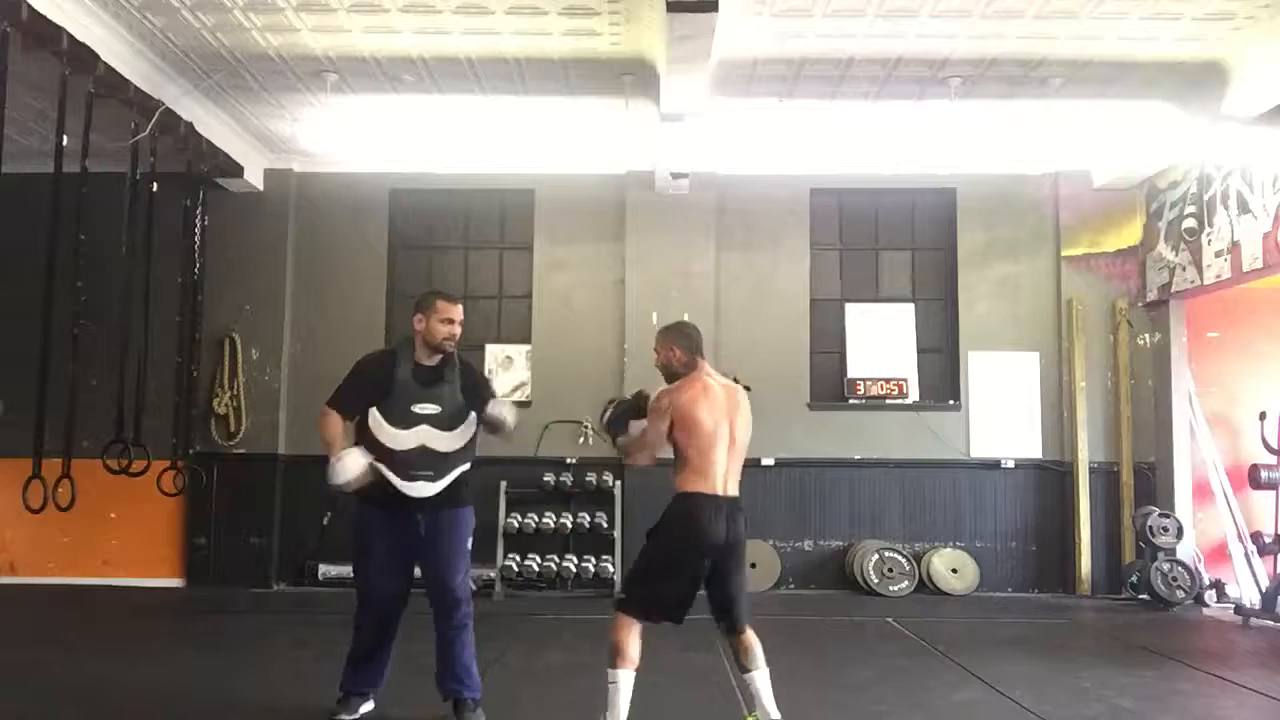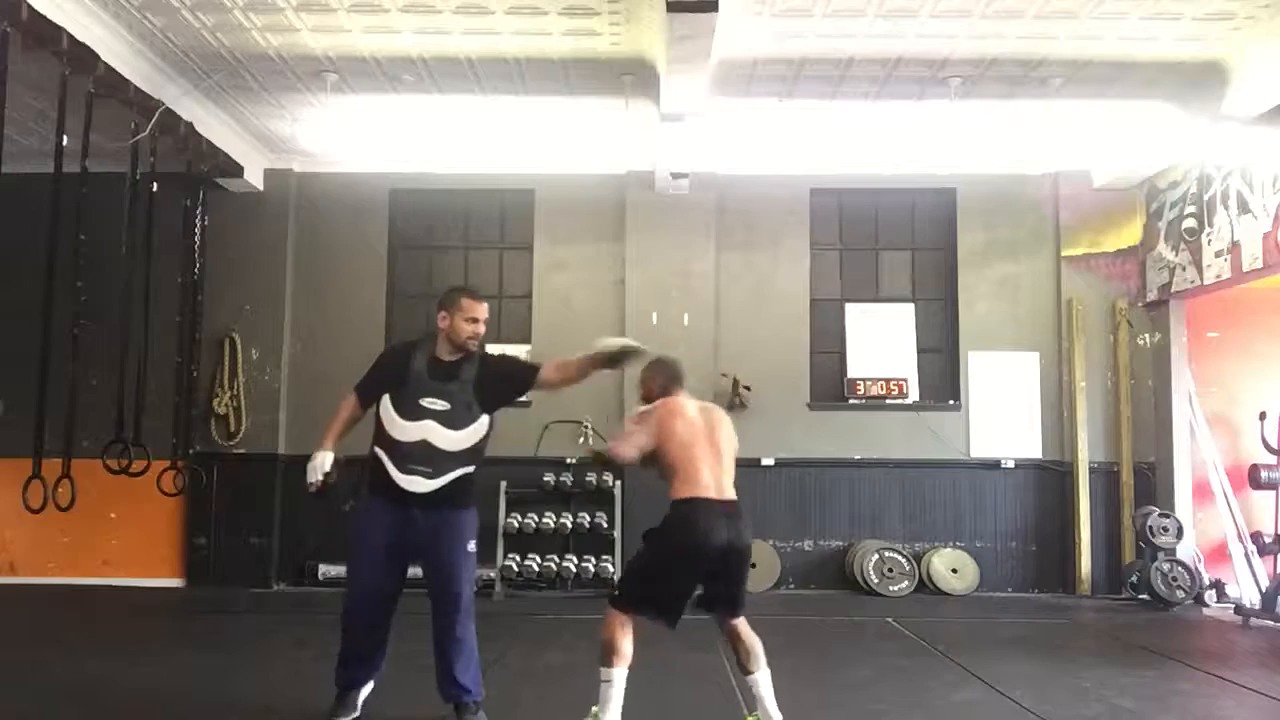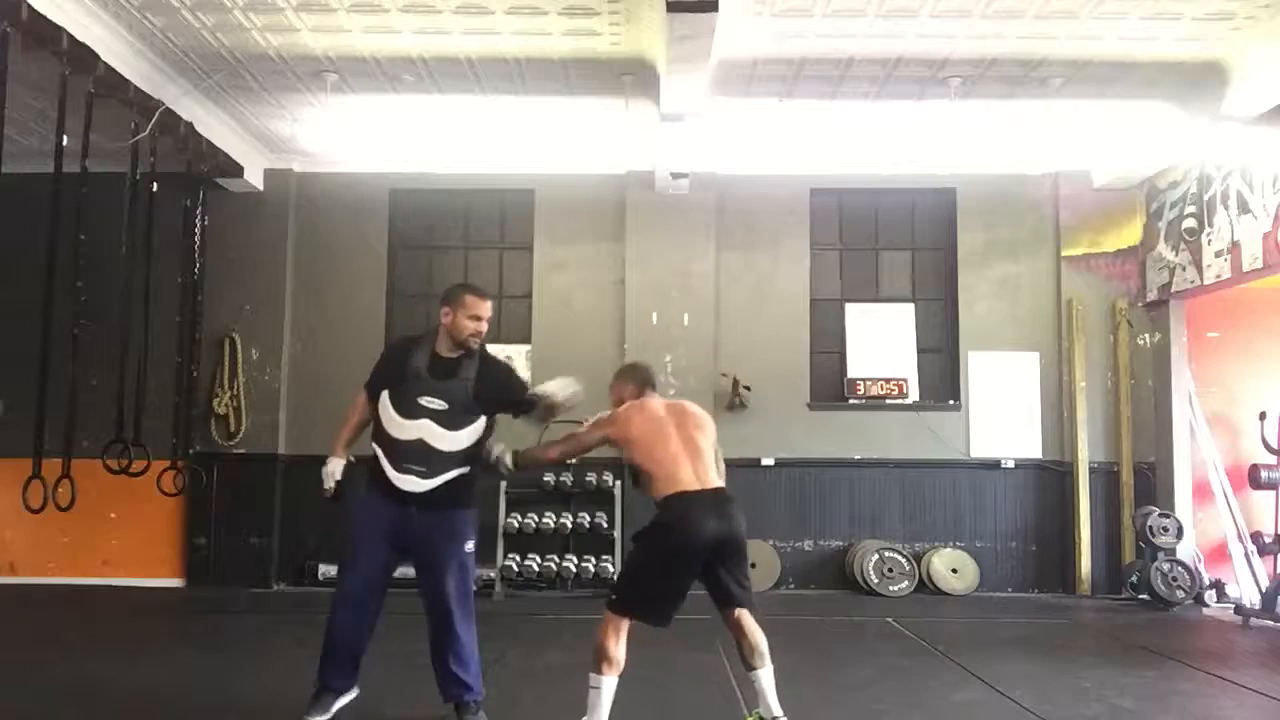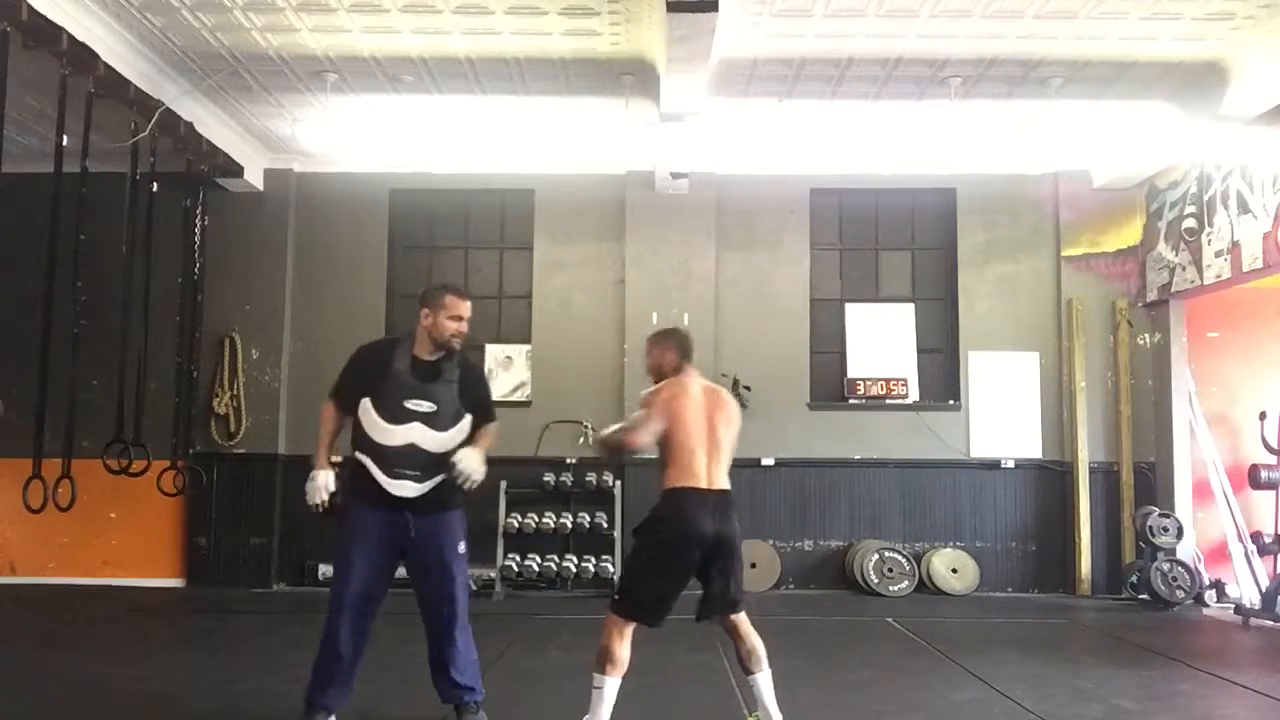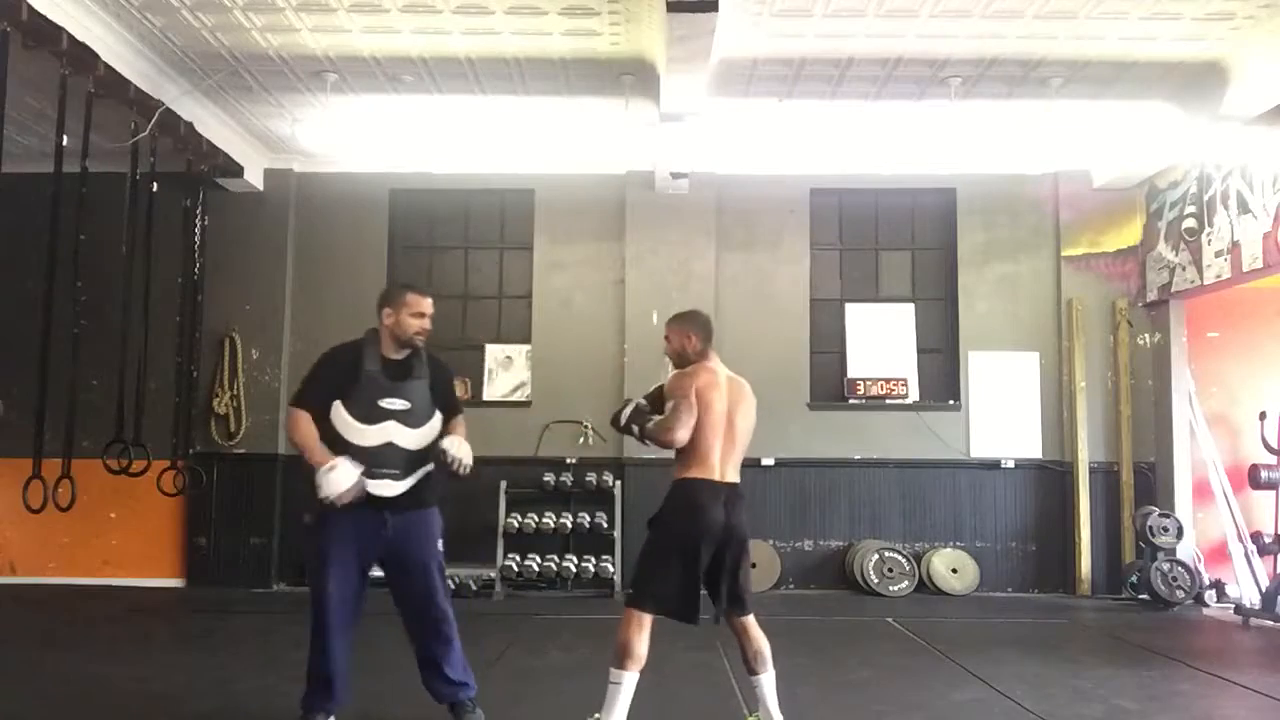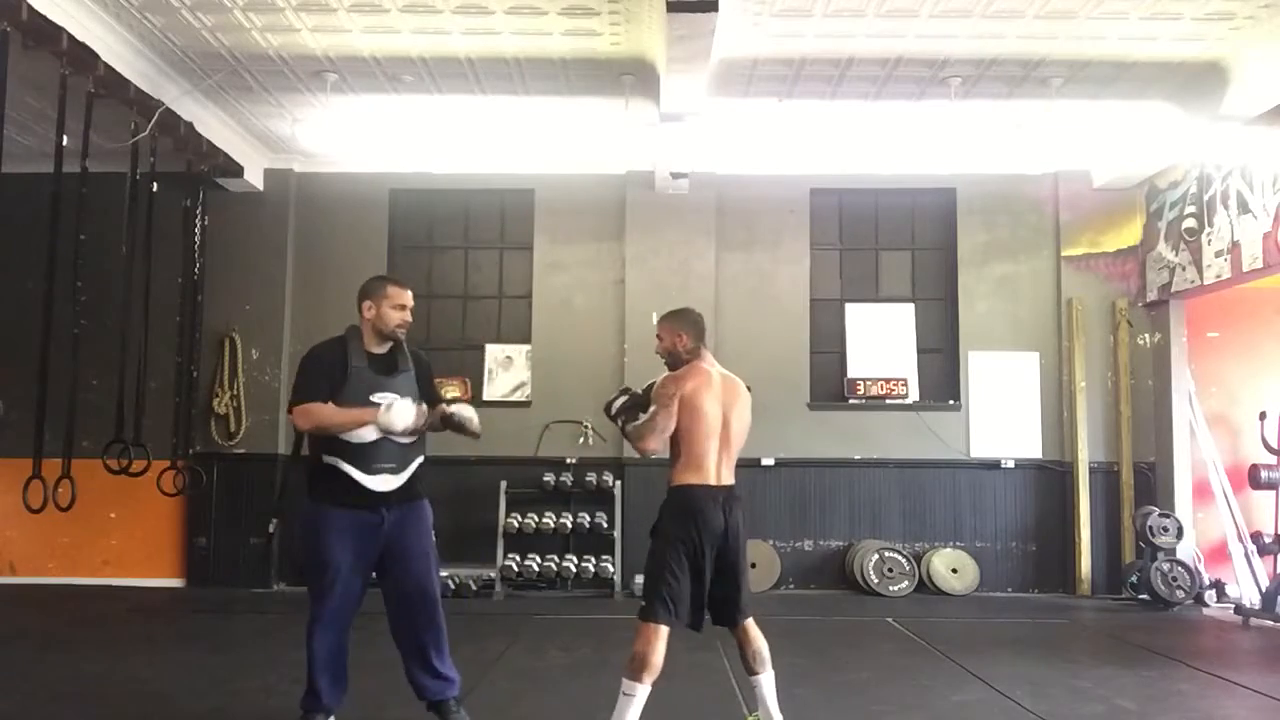
dt=0.2s
person 1, frame 1
left shoulder: (468, 375)
right shoulder: (377, 367)
left elbow: (489, 421)
right elbow: (332, 414)
left wrist: (501, 417)
right wrist: (341, 453)
left hip: (448, 509)
right hip: (383, 508)
left knee: (453, 601)
right knee: (378, 602)
person 1, frame 2
left shoulder: (491, 370)
right shoulder: (399, 359)
left elbow: (551, 374)
right elbow: (358, 398)
left wrist: (602, 357)
right wrist: (326, 448)
left hip: (449, 508)
right hip: (384, 503)
left knee: (453, 604)
right knee: (365, 597)
right ankle: (353, 684)
person 1, frame 3
left shoulder: (490, 372)
right shoulder: (401, 354)
left elbow: (533, 406)
right elbow: (369, 398)
left wrist: (554, 397)
right wrist: (339, 453)
left hip: (447, 510)
right hip: (383, 500)
left knee: (451, 605)
right knee: (356, 595)
person 1, frame 4
left shoulder: (468, 375)
right shoulder: (375, 358)
left elbow: (486, 425)
right elbow: (335, 407)
left wrist: (476, 453)
right wrist: (321, 466)
left hip: (437, 513)
right hip: (371, 508)
left knee: (450, 608)
right knee: (350, 605)
person 1, frame 5
left shoulder: (434, 371)
right shoulder: (342, 361)
left elbow: (453, 417)
right elbow: (298, 416)
left wrist: (457, 441)
right wrist: (326, 463)
left hip: (414, 511)
right hip: (346, 510)
left knee: (431, 607)
right knee: (332, 609)
person 1, frame 6
left shoulder: (415, 363)
right shoulder: (327, 357)
left elbow: (430, 416)
right elbow: (304, 416)
left wrist: (451, 415)
right wrist: (377, 414)
left hip: (406, 507)
right hip: (339, 508)
left knee: (421, 603)
right knee: (331, 610)
person 2, frame 1
left shoulder: (672, 395)
right shoulder: (738, 395)
left elbow: (638, 456)
left wrist: (619, 427)
right wrist: (651, 418)
left hip: (692, 514)
right hip: (731, 516)
left knee: (629, 616)
right knee: (736, 622)
person 2, frame 2
left shoulder: (655, 413)
right shoulder: (718, 414)
left elbow: (618, 451)
left wrist: (638, 440)
left hip: (692, 521)
right hip: (733, 521)
left knee: (619, 614)
right knee: (733, 620)
person 2, frame 3
left shoulder: (622, 419)
right shoulder: (698, 414)
left elbow: (558, 450)
left wrist: (509, 459)
left hip: (681, 518)
right hip: (725, 513)
left knee: (616, 619)
right knee: (738, 612)
person 2, frame 4
left shoulder: (662, 394)
right shoulder: (727, 400)
left elbow: (635, 439)
left wrist: (610, 438)
left hip: (681, 512)
right hip: (722, 511)
left knee: (621, 618)
right knee: (734, 616)
person 2, frame 5
left shoulder: (686, 379)
right shoulder: (744, 389)
left elbow: (676, 435)
left wrist: (638, 423)
right wrist: (660, 410)
left hip: (692, 501)
right hip: (732, 504)
left knee: (639, 612)
right knee: (741, 615)
person 2, frame 6
left shoulder: (676, 382)
right shoulder: (739, 388)
left elbow: (649, 444)
left wrist: (625, 415)
left hip: (689, 506)
right hip: (728, 506)
left knee: (655, 621)
right knee: (740, 619)
